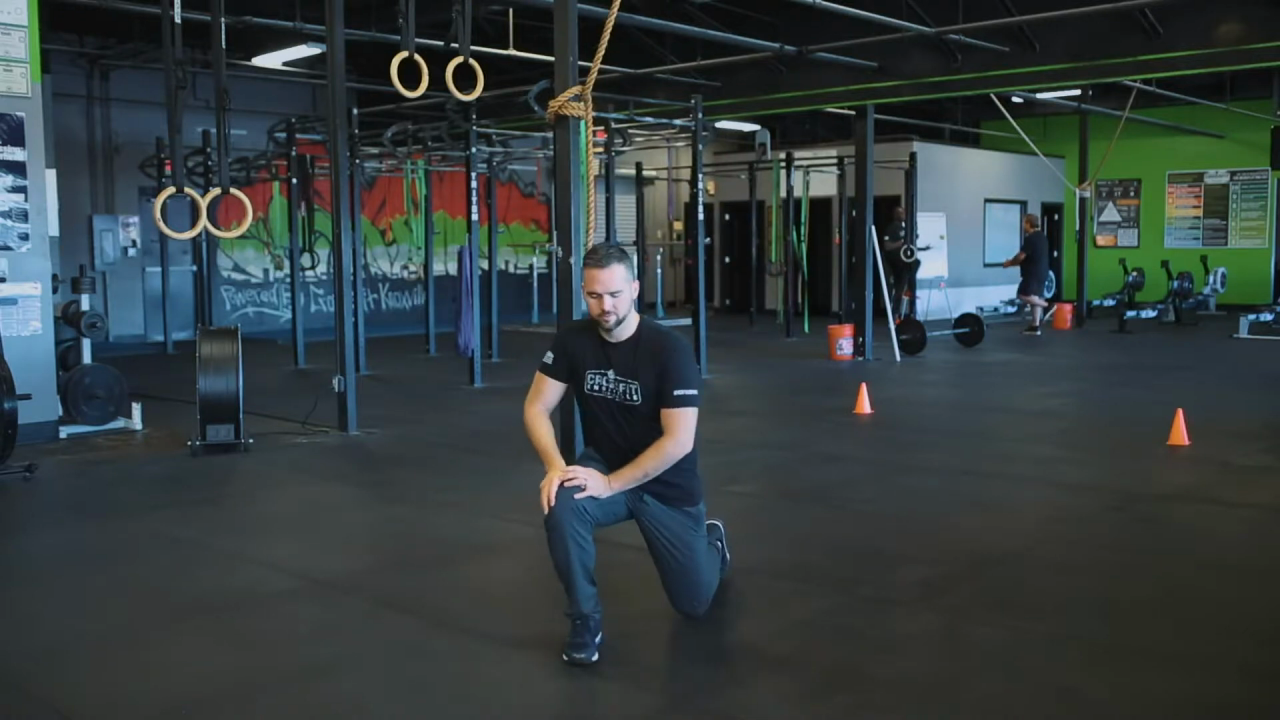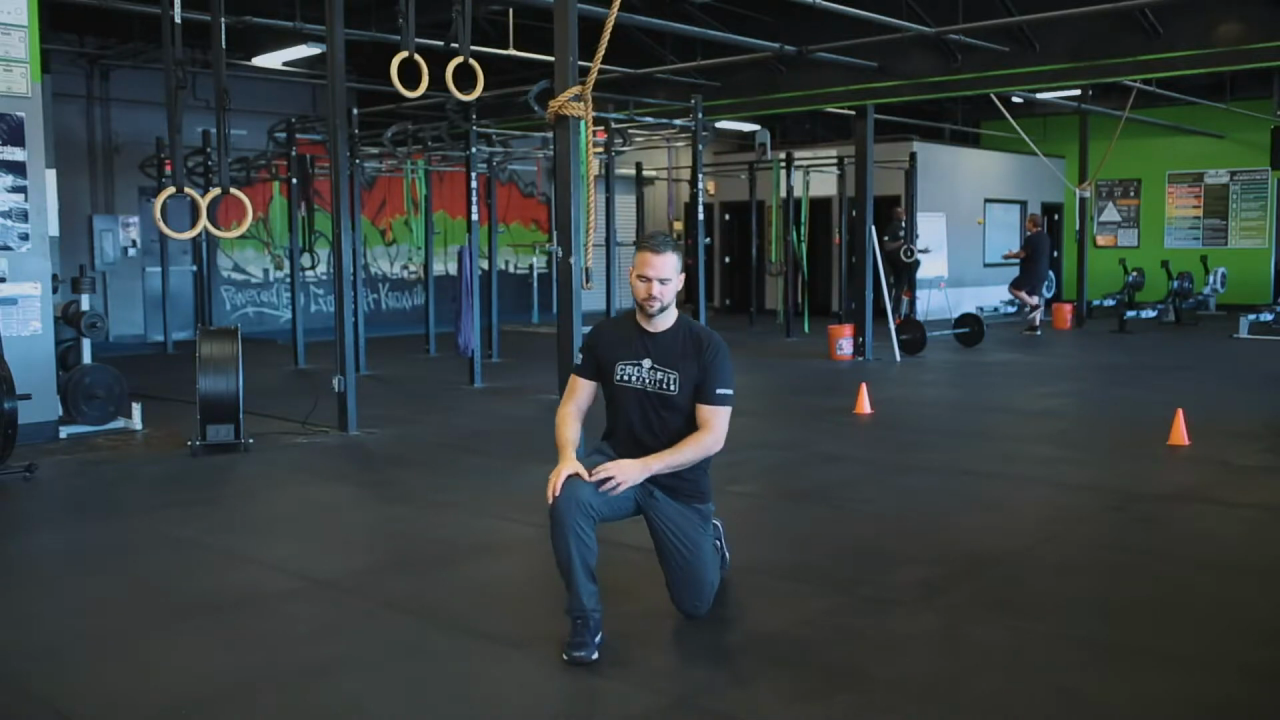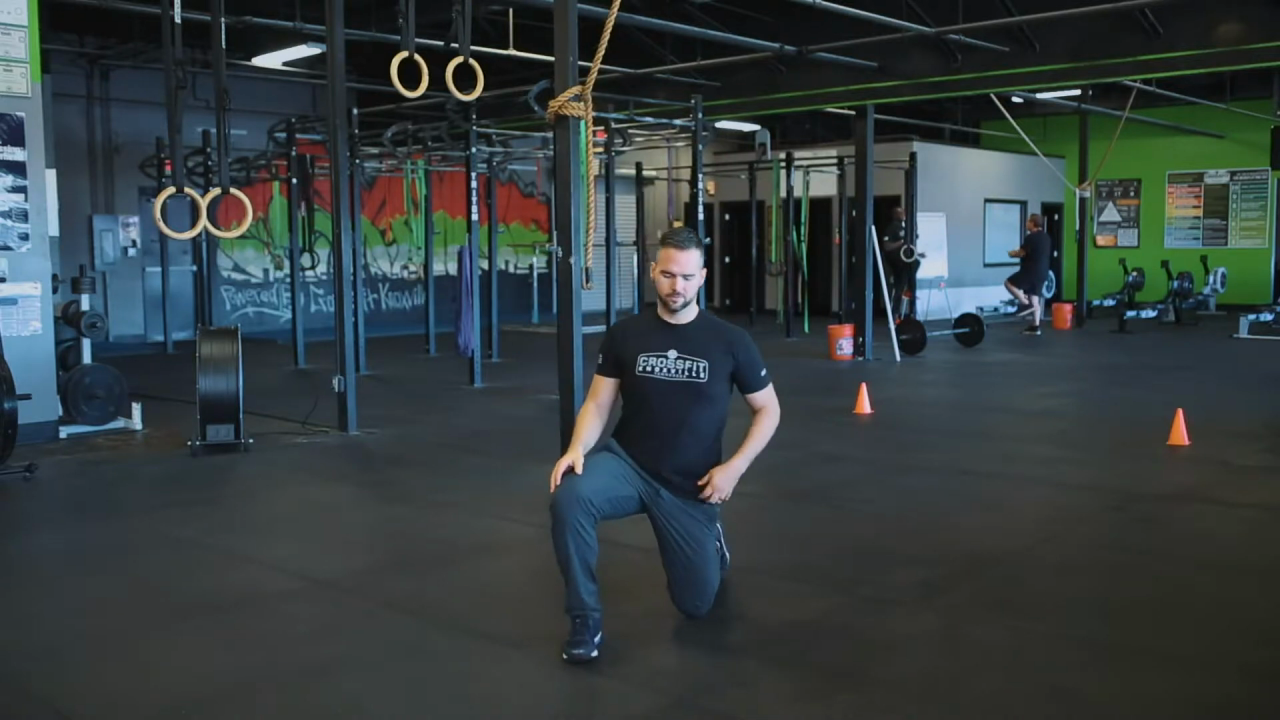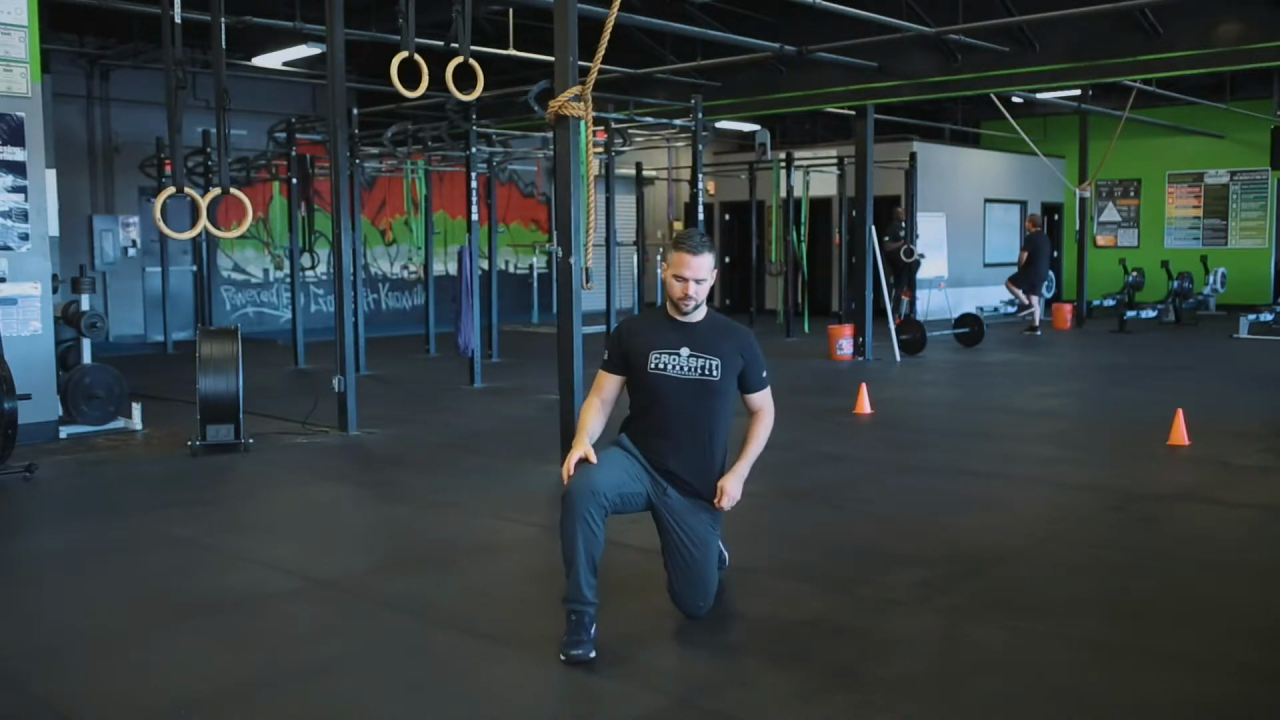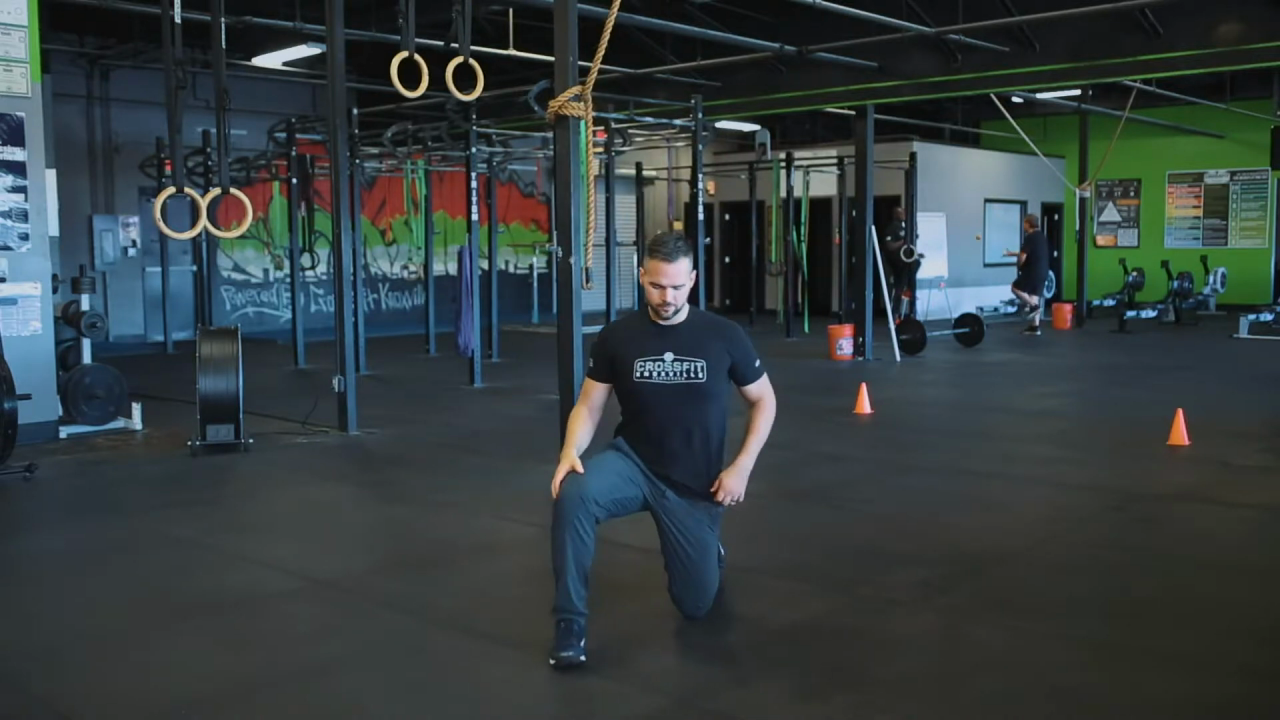
dt=0.3s
person 1, frame 1
left shoulder: (670, 349)
right shoulder: (572, 340)
left elbow: (680, 440)
right elbow: (536, 407)
left wrist: (611, 484)
right wrist: (555, 465)
left hip: (667, 484)
right hip: (604, 466)
left knee: (693, 602)
right knee: (560, 506)
left ankle: (711, 540)
right ankle: (585, 619)
person 1, frame 2
left shoulder: (707, 346)
right shoulder: (605, 336)
left elbow: (713, 436)
right elbow: (572, 407)
left wrist: (644, 467)
right wrist: (567, 457)
left hip: (680, 481)
right hip: (618, 460)
left knee: (695, 603)
right knee: (567, 502)
left ankle: (710, 539)
right ankle: (585, 619)
person 1, frame 3
left shoulder: (730, 341)
right shoulder: (625, 333)
left elbow: (768, 410)
right elbow: (597, 404)
left wrist: (734, 468)
right wrist: (576, 449)
left hip: (691, 485)
right hip: (627, 462)
left knee: (696, 604)
right knee: (568, 497)
left ankle: (710, 543)
right ankle: (585, 618)
person 1, frame 4
left shoulder: (738, 340)
right shoulder: (633, 331)
left elbow: (763, 411)
right elbow: (601, 398)
left wrist: (739, 472)
right wrist: (582, 441)
left hip: (697, 484)
right hip: (635, 459)
left knee: (695, 604)
right knee: (582, 489)
left ankle: (708, 546)
right ankle: (581, 616)
person 1, frame 5
left shoulder: (725, 336)
right shoulder: (615, 338)
left elbow: (763, 401)
right elbow: (589, 406)
left wrist: (742, 466)
right wrist: (570, 452)
left hip: (695, 483)
right hip: (632, 461)
left knee: (696, 604)
right knee: (573, 495)
left ankle: (705, 547)
right ankle: (570, 624)
